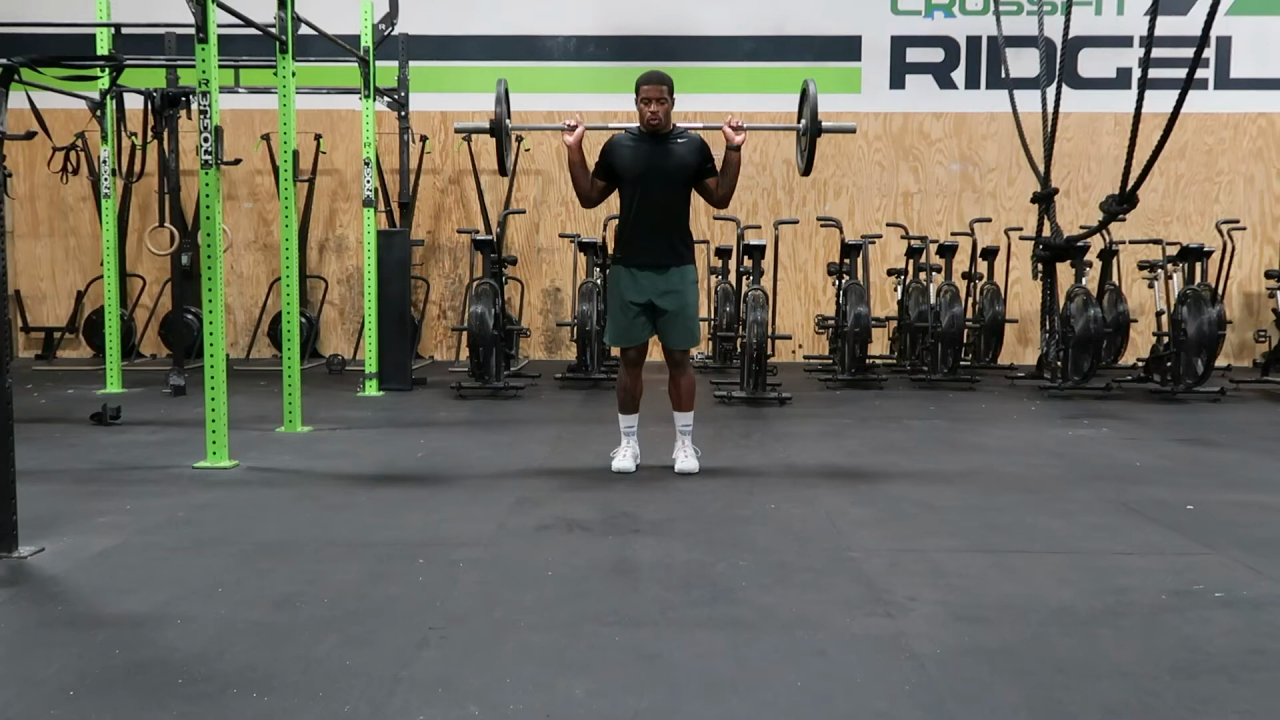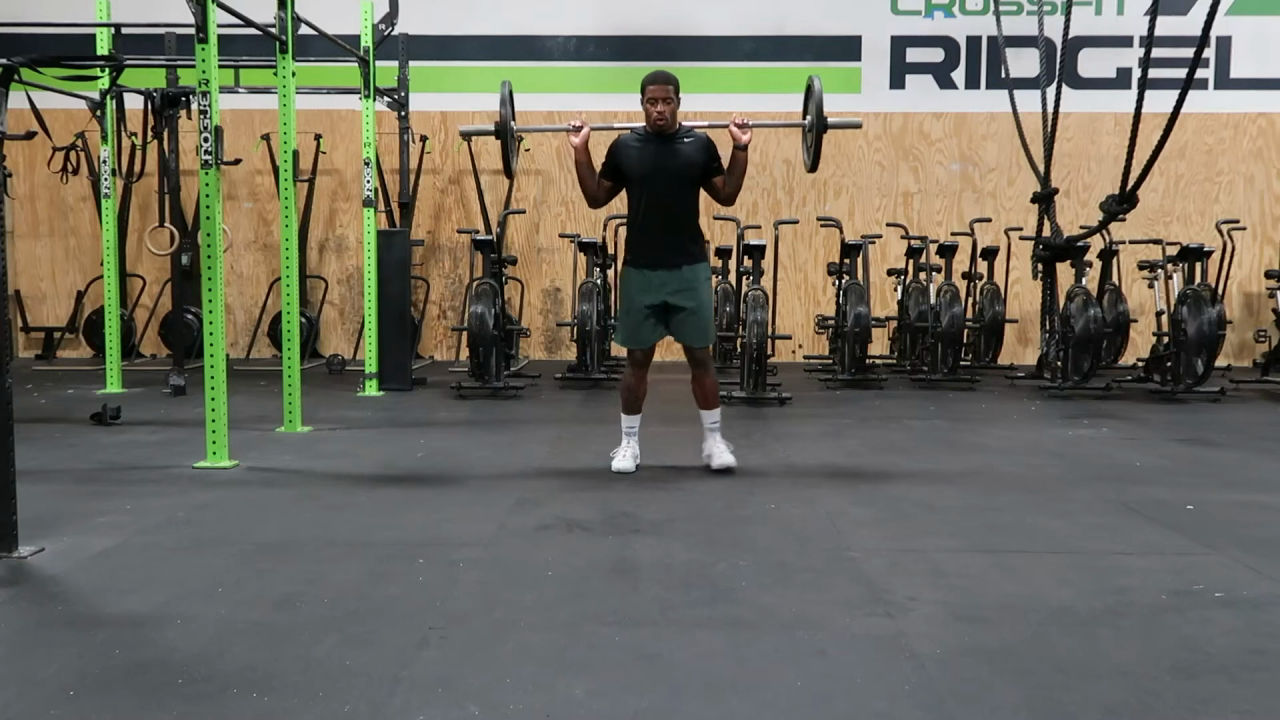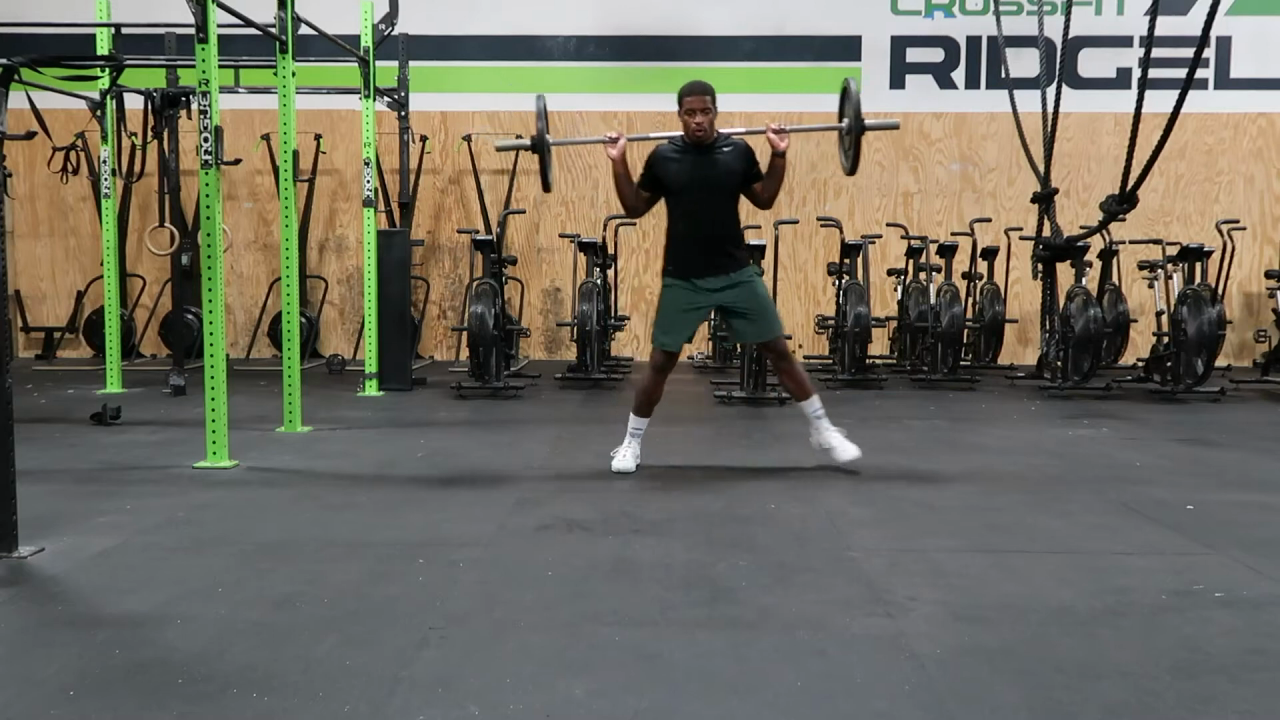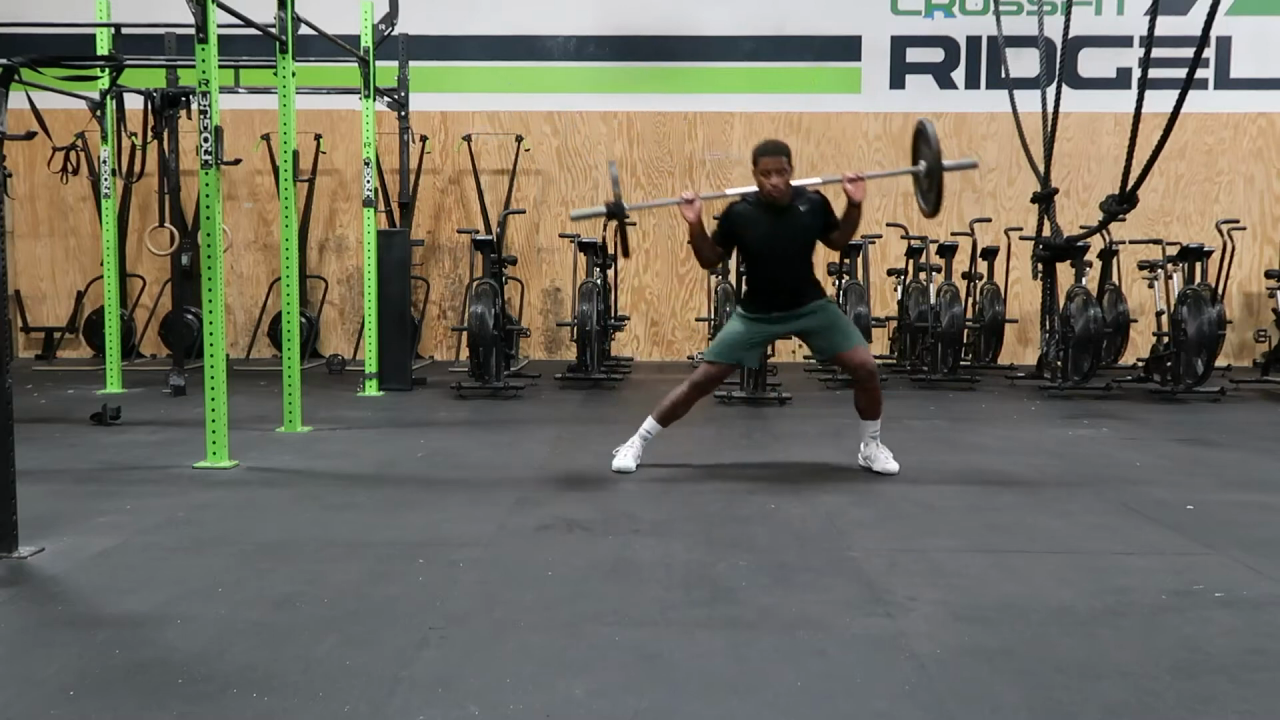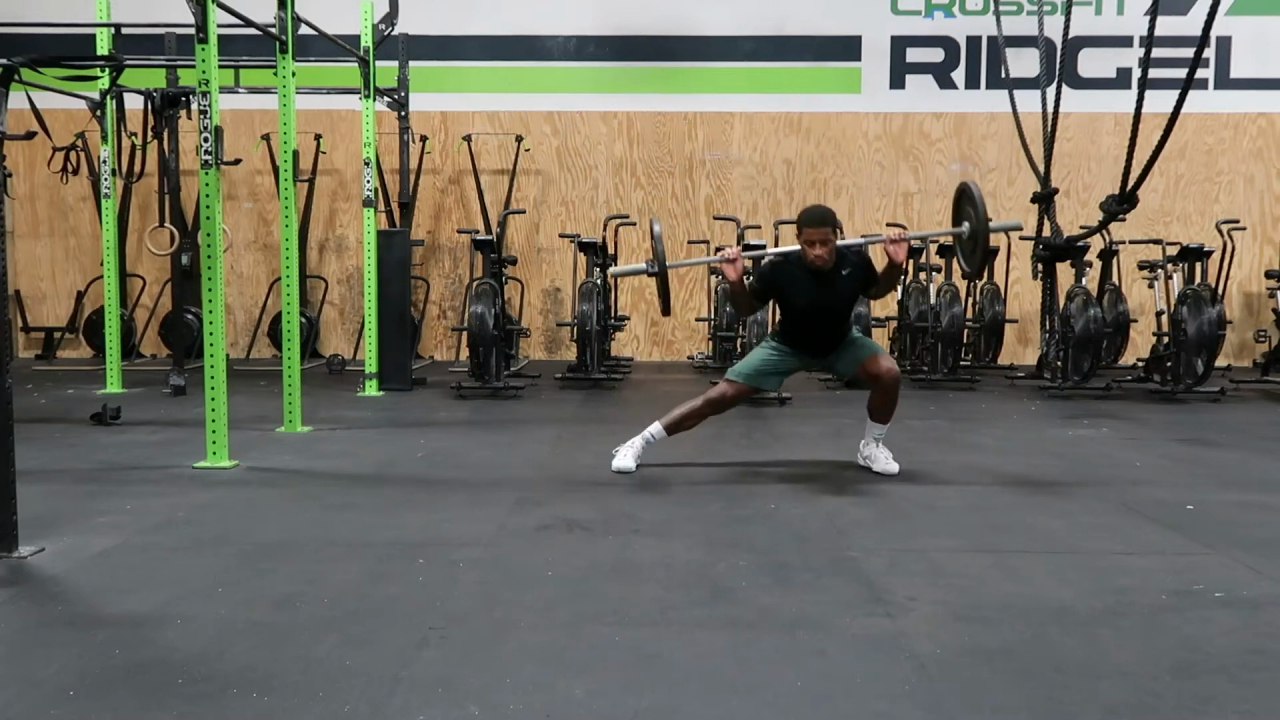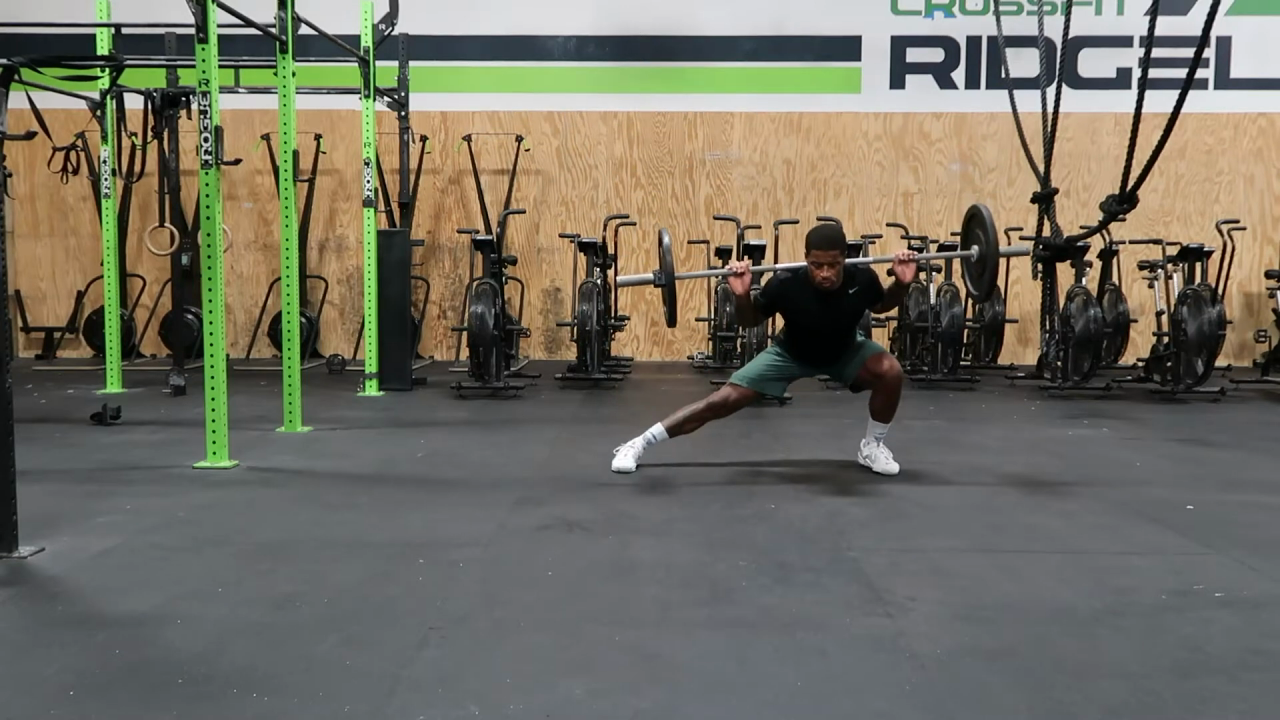
dt=0.3s
person 1, frame 1
left shoulder: (692, 145)
right shoulder: (618, 145)
left elbow: (720, 198)
right elbow: (589, 198)
left wrist: (733, 150)
right wrist: (574, 149)
left hip: (677, 268)
right hip: (628, 269)
left knee: (679, 357)
right knee: (631, 357)
left ankle: (684, 442)
right ankle: (628, 442)
person 1, frame 2
left shoulder: (699, 144)
right shoulder: (624, 146)
left elbow: (727, 196)
right elbow: (596, 198)
left wrist: (740, 148)
right wrist: (580, 150)
left hip: (690, 267)
right hip: (640, 270)
left knee: (700, 356)
right knee: (638, 358)
left ankle: (714, 439)
right ankle: (629, 443)
person 1, frame 3
left shoulder: (738, 151)
right shoulder: (663, 156)
left elbow: (764, 200)
right elbow: (634, 208)
left wrist: (779, 154)
right wrist: (618, 162)
left hip: (737, 273)
right hip: (682, 279)
left knee: (778, 351)
right knee: (661, 362)
left ankle: (823, 430)
right ankle: (631, 443)
person 1, frame 4
left shoulder: (813, 203)
right shoulder: (739, 213)
left elbow: (838, 242)
right elbow: (710, 261)
left wrist: (855, 205)
right wrist: (695, 224)
left hip: (810, 305)
right hip: (756, 313)
left knee: (865, 368)
right knee: (704, 378)
left ankle: (871, 446)
right ankle: (636, 442)
person 1, frame 5
left shoulder: (855, 262)
right shoulder: (779, 269)
left elbow: (877, 292)
right elbow: (745, 309)
left wrist: (895, 265)
right wrist: (735, 280)
left hip: (841, 343)
right hip: (787, 347)
left knee: (887, 373)
right knee: (720, 396)
left ankle: (872, 446)
right ankle: (637, 444)
person 1, frame 6
left shoulder: (862, 279)
right shoulder: (785, 284)
left elbow: (882, 306)
right elbow: (749, 320)
left wrist: (902, 284)
right wrist: (742, 294)
left hip: (845, 351)
right hip: (791, 354)
left knee: (890, 372)
right knee: (722, 401)
left ankle: (872, 446)
right ankle: (638, 444)
